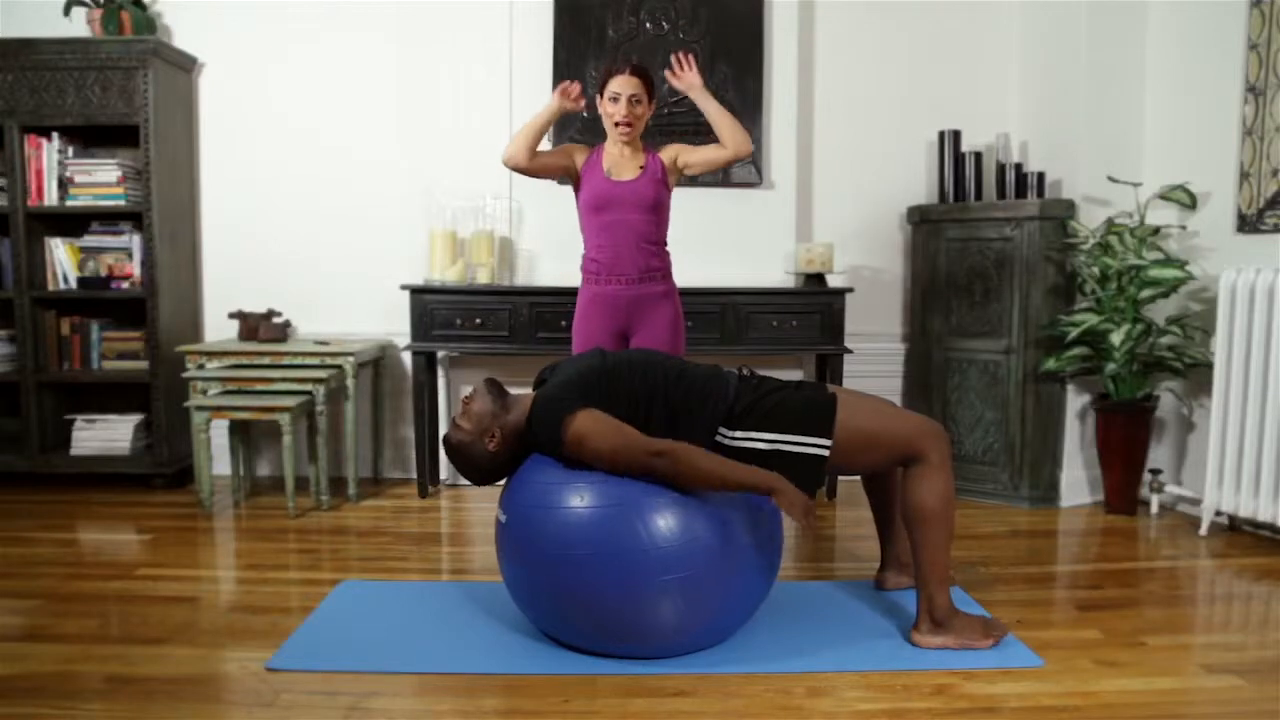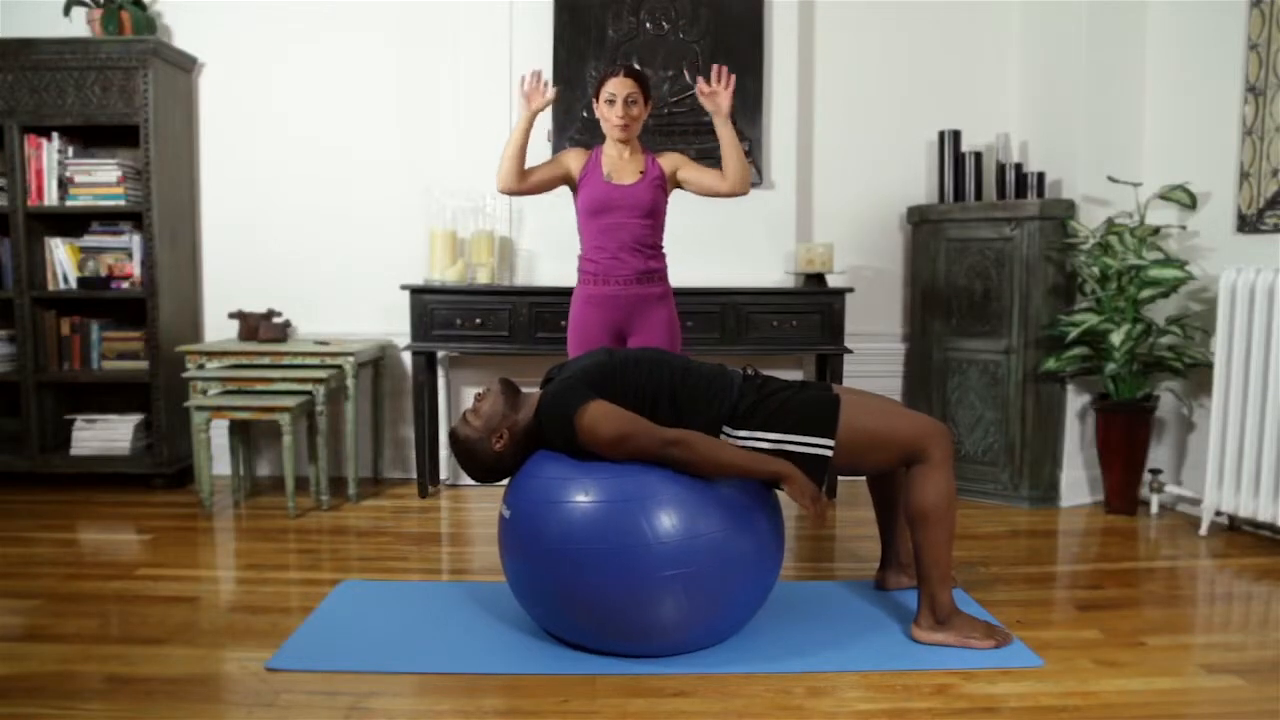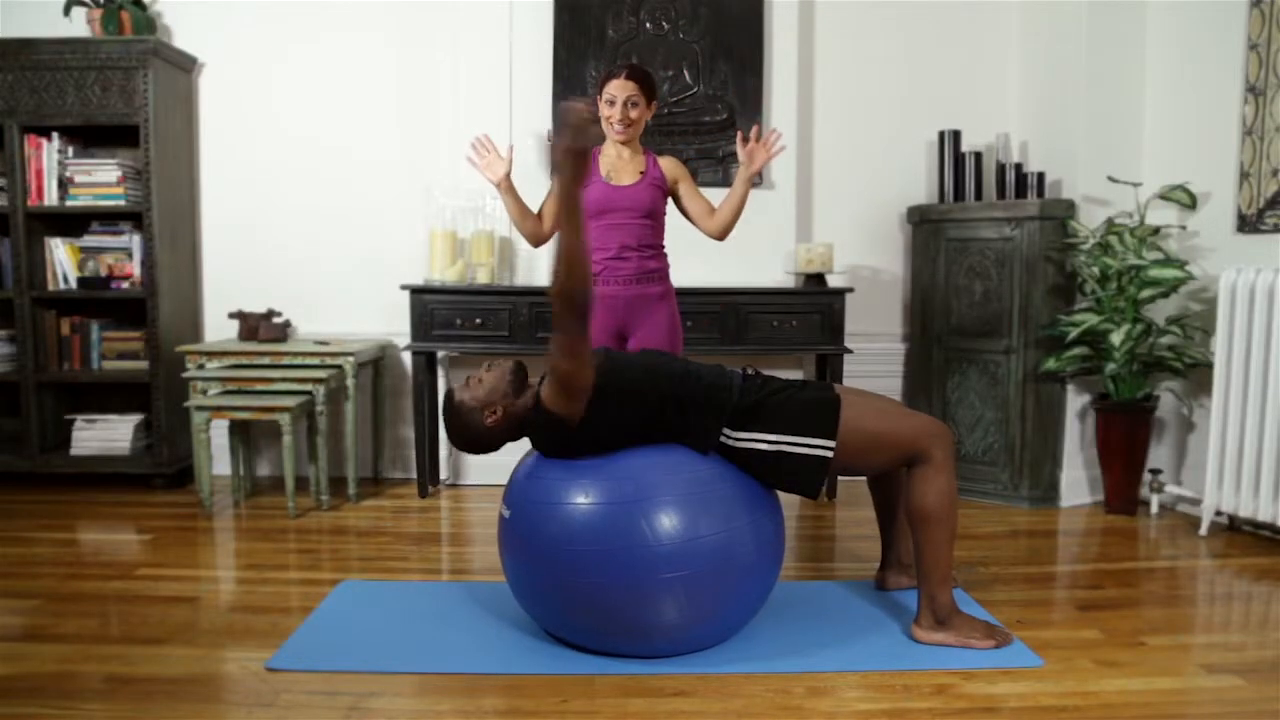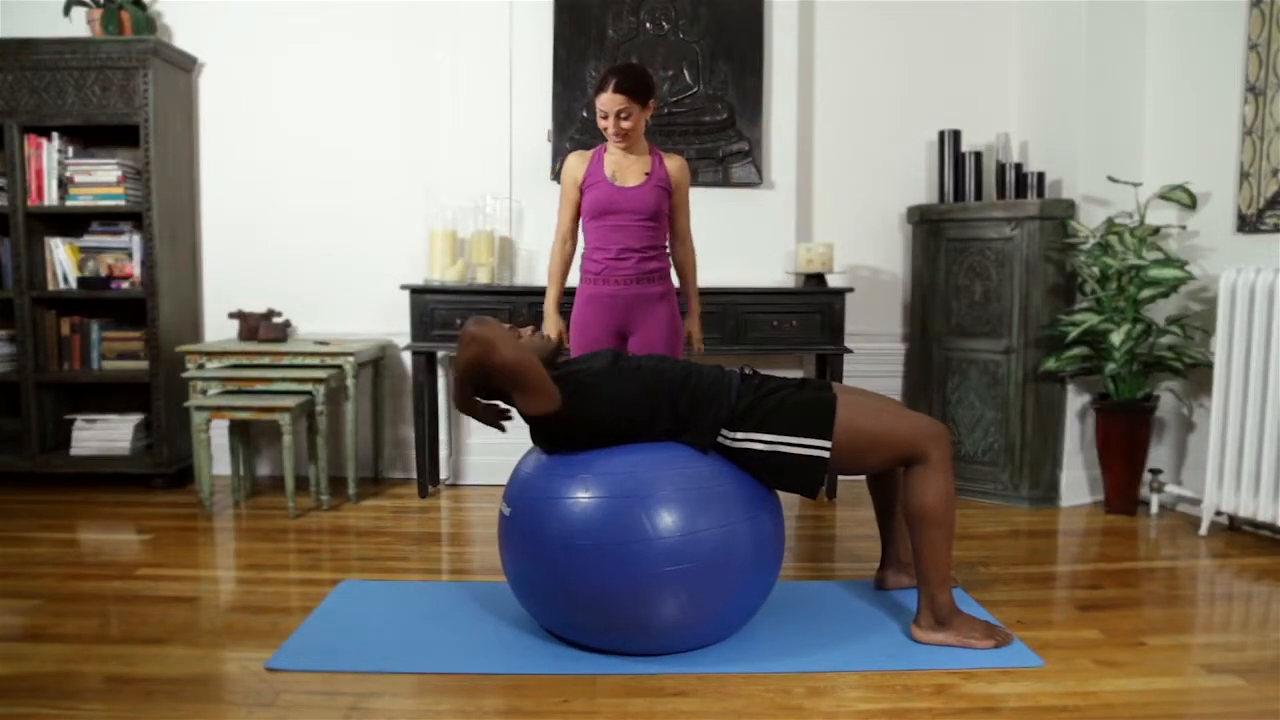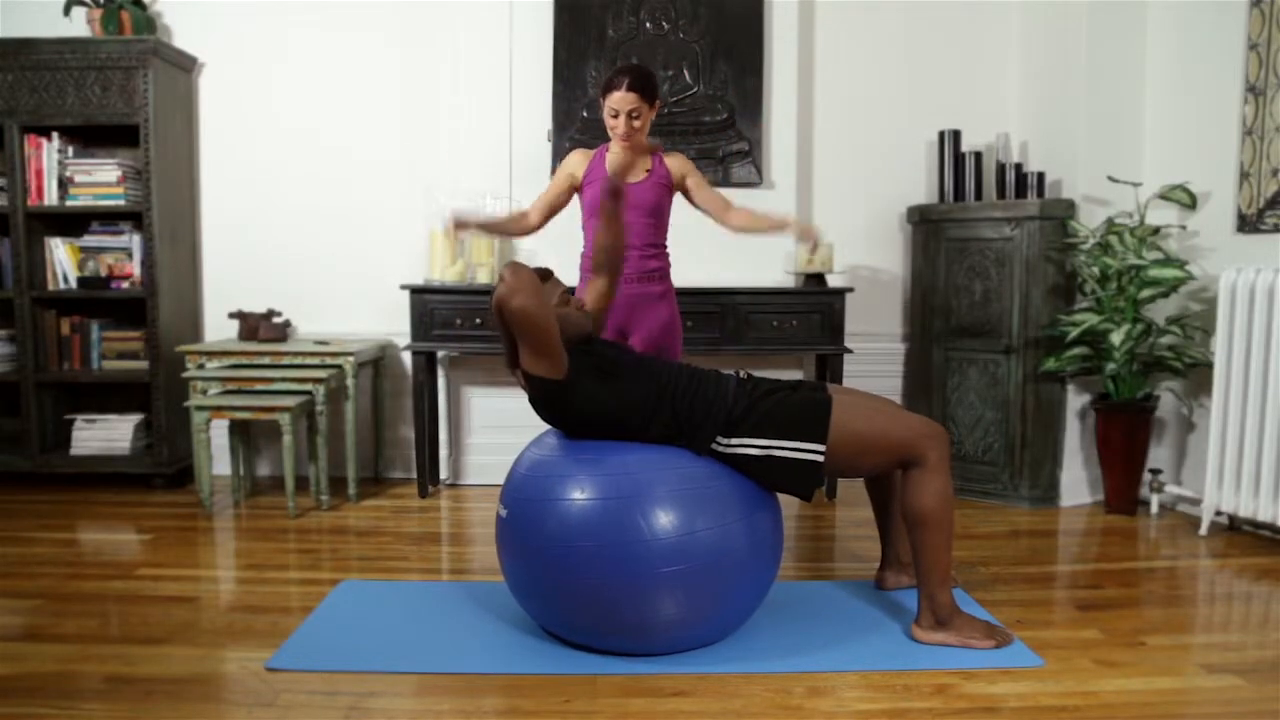
dt=1s
person 1, frame 1
left shoulder: (548, 388)
right shoulder: (556, 424)
right elbow: (658, 455)
right wrist: (772, 482)
left hip: (735, 391)
right hip: (740, 421)
left knee: (888, 430)
right knee: (926, 441)
left ankle: (898, 565)
right ankle: (937, 616)
person 1, frame 2
left shoulder: (556, 389)
right shoulder: (562, 416)
right elbow: (670, 442)
right wrist: (782, 470)
left hip: (741, 391)
right hip: (746, 420)
left knee: (895, 432)
right knee: (929, 441)
left ankle: (898, 563)
right ankle: (938, 614)
person 1, frame 3
left shoulder: (557, 402)
right shoulder: (558, 419)
right elbow: (569, 306)
right wrist: (568, 187)
left hip: (740, 396)
right hip: (742, 420)
left knee: (900, 432)
right knee: (931, 442)
left ankle: (897, 564)
right ankle: (938, 616)
person 1, frame 4
left shoulder: (561, 386)
right shoulder: (552, 414)
right elbow: (483, 336)
right wrist: (463, 392)
left hip: (740, 393)
right hip: (740, 420)
left knee: (897, 424)
right knee: (929, 440)
left ankle: (897, 562)
right ankle: (938, 616)
person 1, frame 5
left shoulder: (572, 351)
right shoulder: (557, 384)
left elbow: (607, 267)
right elbow: (516, 290)
left wrist: (612, 190)
right wrist: (517, 356)
left hip: (740, 397)
right hip: (739, 424)
left knee: (898, 439)
right knee: (927, 444)
left ankle: (898, 564)
right ankle: (939, 617)
person 2, frame 1
left shoulder: (667, 161)
right shoulder: (581, 160)
left elbow: (739, 148)
right elbow: (515, 158)
left wrist: (698, 94)
right wrist: (557, 108)
left hip: (657, 301)
right hip: (597, 302)
person 2, frame 2
left shoulder: (666, 165)
right shoulder: (577, 162)
left elbow: (736, 184)
right elbow: (509, 183)
left wrist: (720, 116)
right wrist: (529, 113)
left hip: (652, 304)
right hip: (593, 303)
person 2, frame 3
left shoulder: (667, 169)
left elbow: (716, 226)
right elbow: (538, 233)
left wrist: (745, 174)
right wrist: (504, 185)
left hip: (653, 304)
right hip: (595, 303)
person 2, frame 4
left shoulder: (672, 168)
right shoulder: (579, 164)
left elbow: (681, 242)
right elbow: (565, 239)
left wrist: (692, 311)
right wrist: (551, 308)
left hip: (655, 303)
right hip: (595, 303)
person 2, frame 5
left shoulder: (673, 166)
right shoulder: (581, 162)
left elbow: (728, 214)
right elbow: (532, 217)
left wrist: (787, 225)
right wrist: (480, 224)
left hip: (655, 302)
